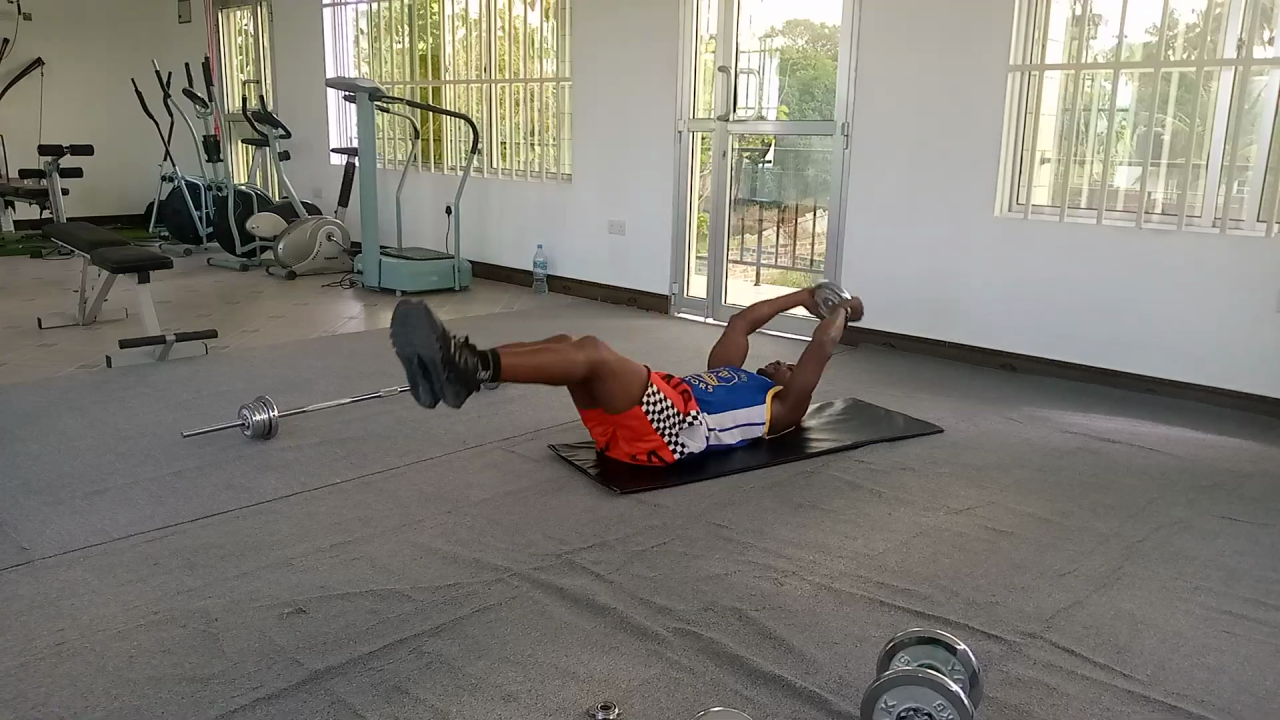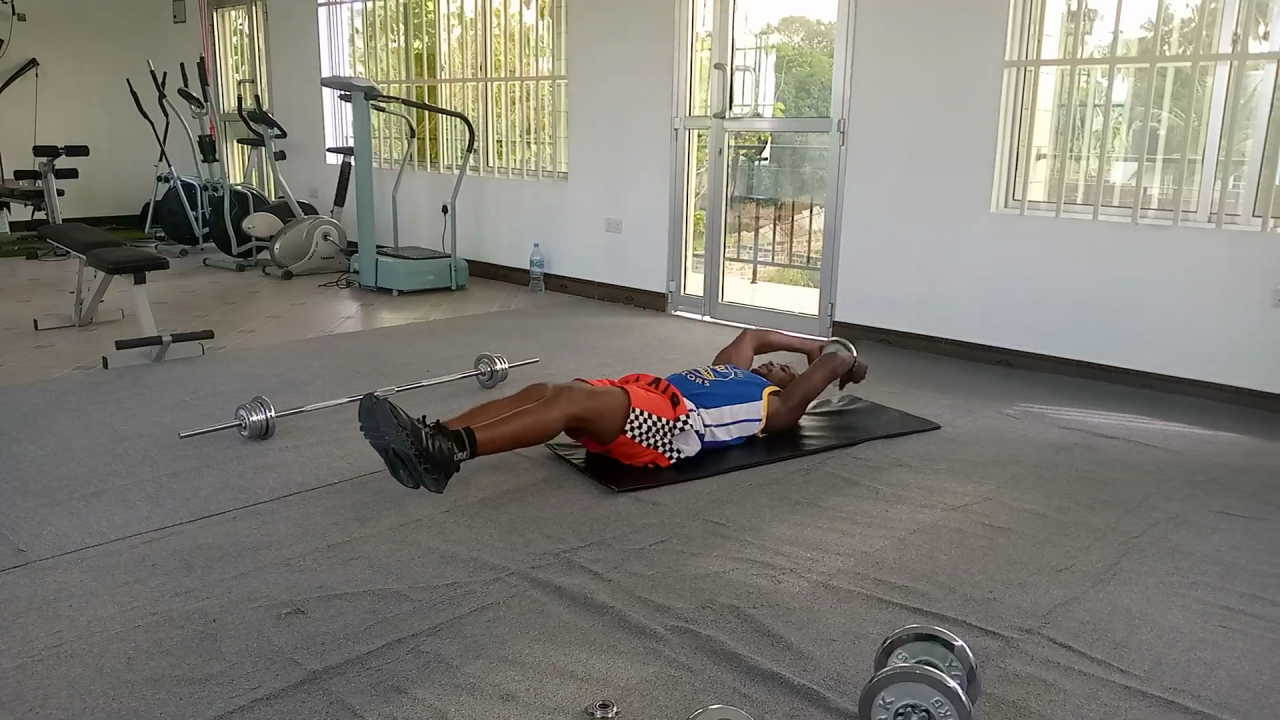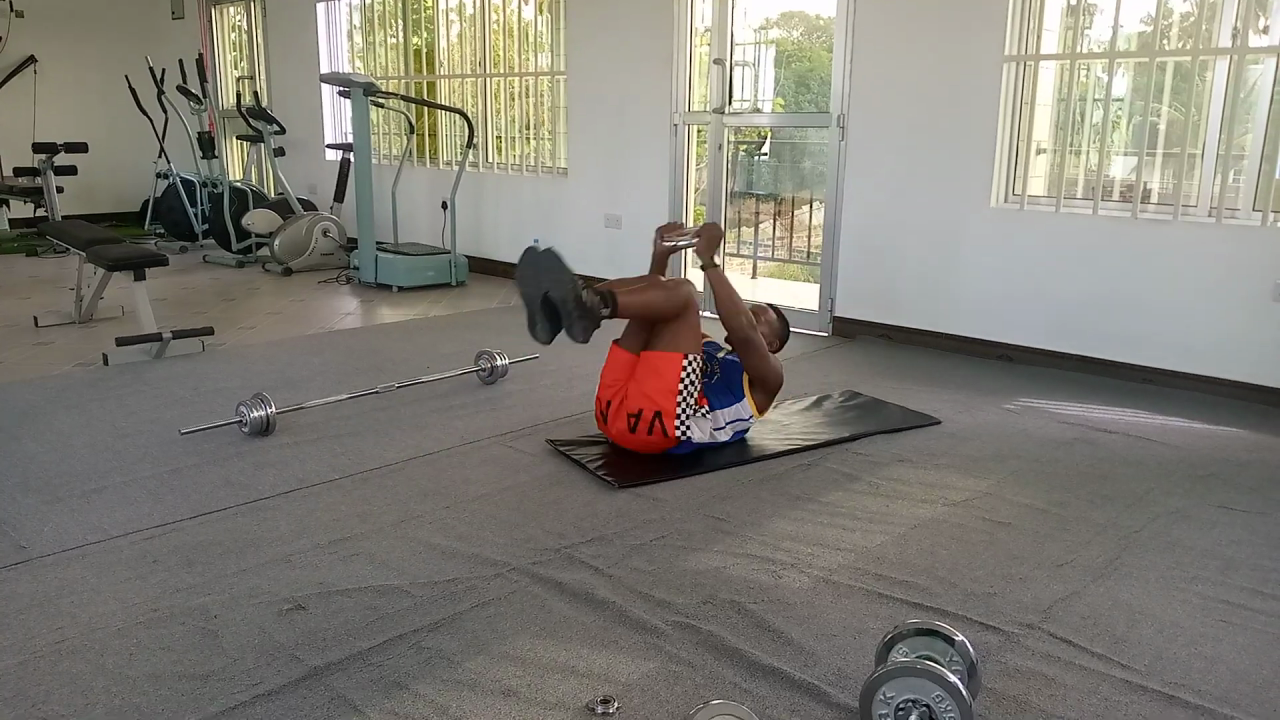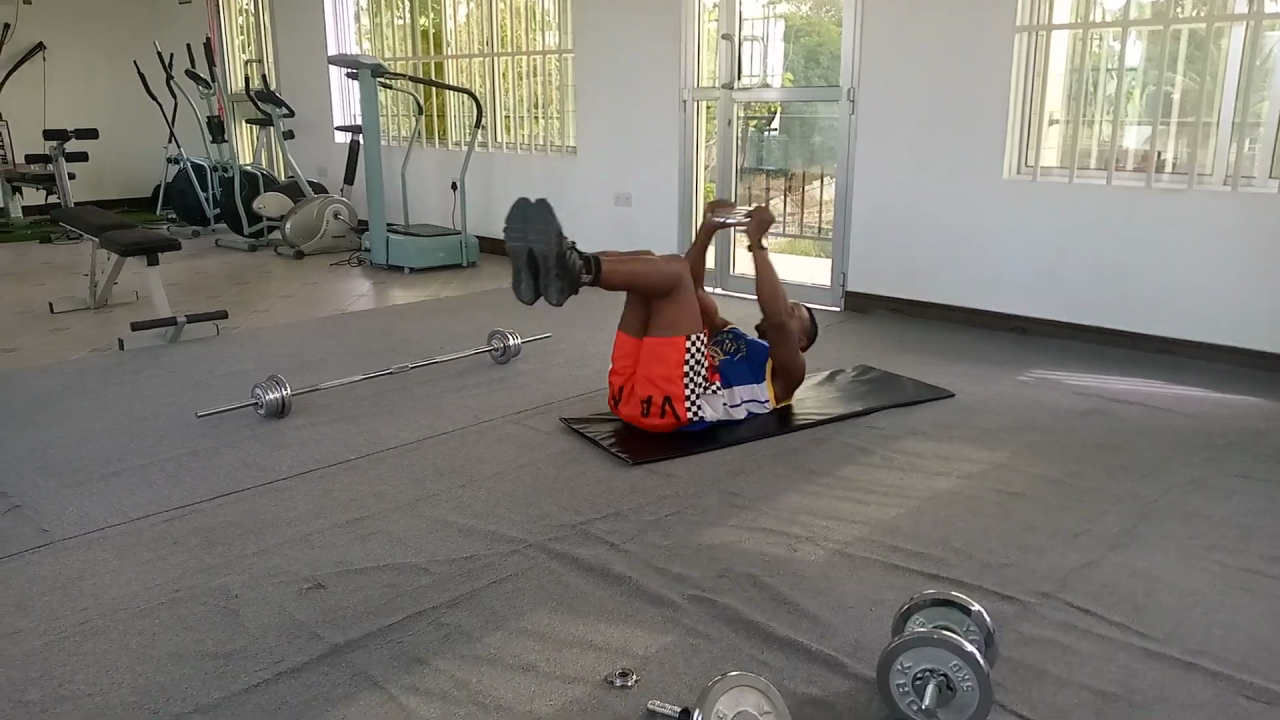
dt=0.5s
person 1, frame 1
left shoulder: (782, 410)
right shoulder: (731, 372)
left elbow: (818, 351)
right elbow: (741, 322)
left wrist: (837, 316)
right wrist: (797, 297)
left hip: (673, 426)
right hip: (640, 414)
left knee: (590, 351)
right knee: (565, 345)
left ankle: (470, 369)
right ankle: (455, 362)
person 1, frame 2
left shoulder: (776, 408)
right shoulder: (734, 374)
left elbow: (828, 366)
right elbow: (753, 335)
right wrist: (815, 345)
left hip: (669, 425)
right hip: (643, 392)
left knee: (571, 400)
right knee: (542, 393)
left ankle: (449, 450)
right ankle: (434, 437)
person 1, frame 3
left shoulder: (766, 375)
right shoulder: (706, 351)
left elbow: (742, 330)
left wrist: (710, 263)
right wrist: (662, 255)
left hip: (664, 426)
right hip: (617, 412)
left knee: (683, 292)
right knee: (651, 300)
left ankle: (585, 308)
right ankle: (572, 305)
person 1, frame 4
left shoulder: (787, 370)
right shoulder: (723, 334)
left elbow: (779, 320)
right elbow: (694, 284)
left wrist: (758, 245)
right wrist: (708, 230)
left hip: (676, 405)
right hip: (631, 392)
left knee: (675, 270)
left ankle: (577, 268)
right ankle: (551, 273)
